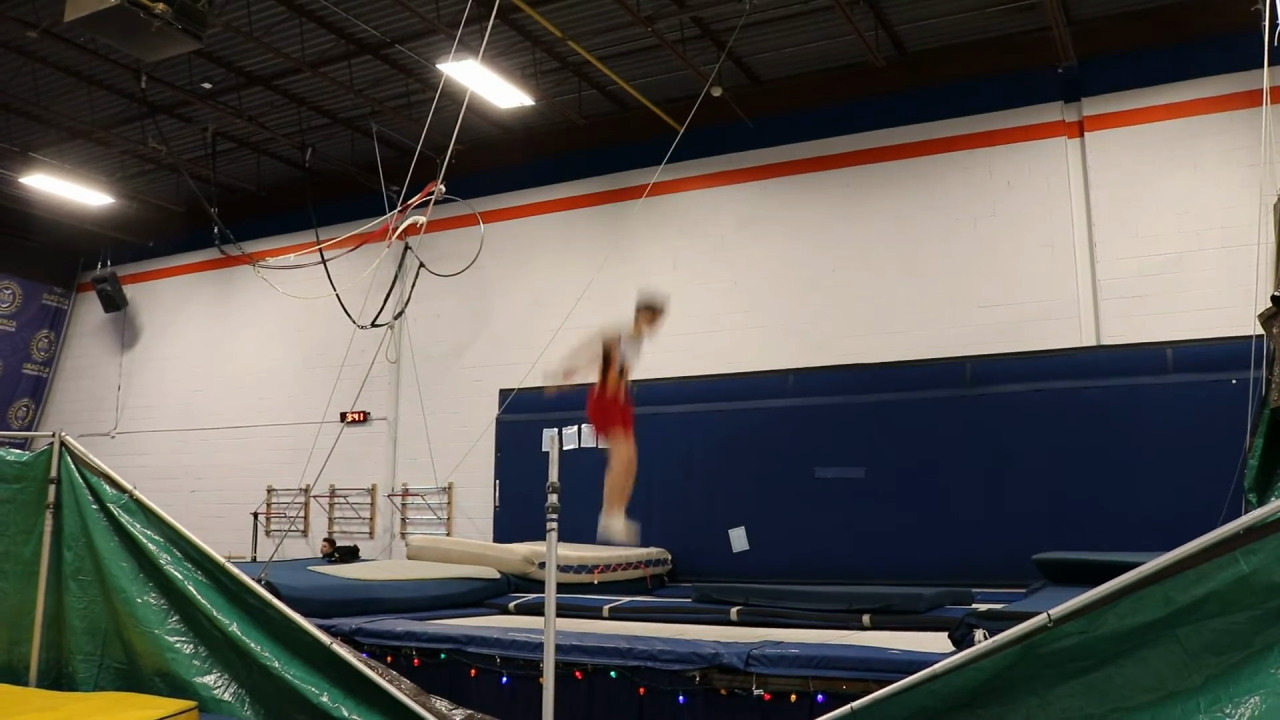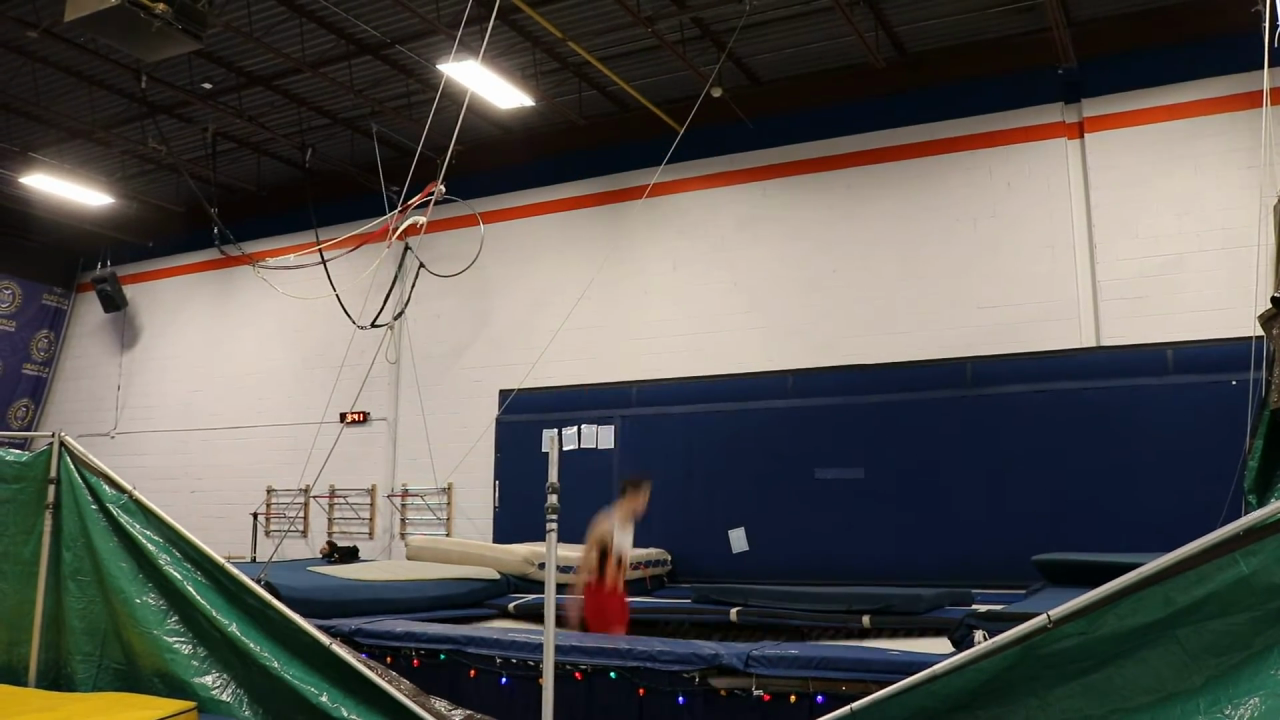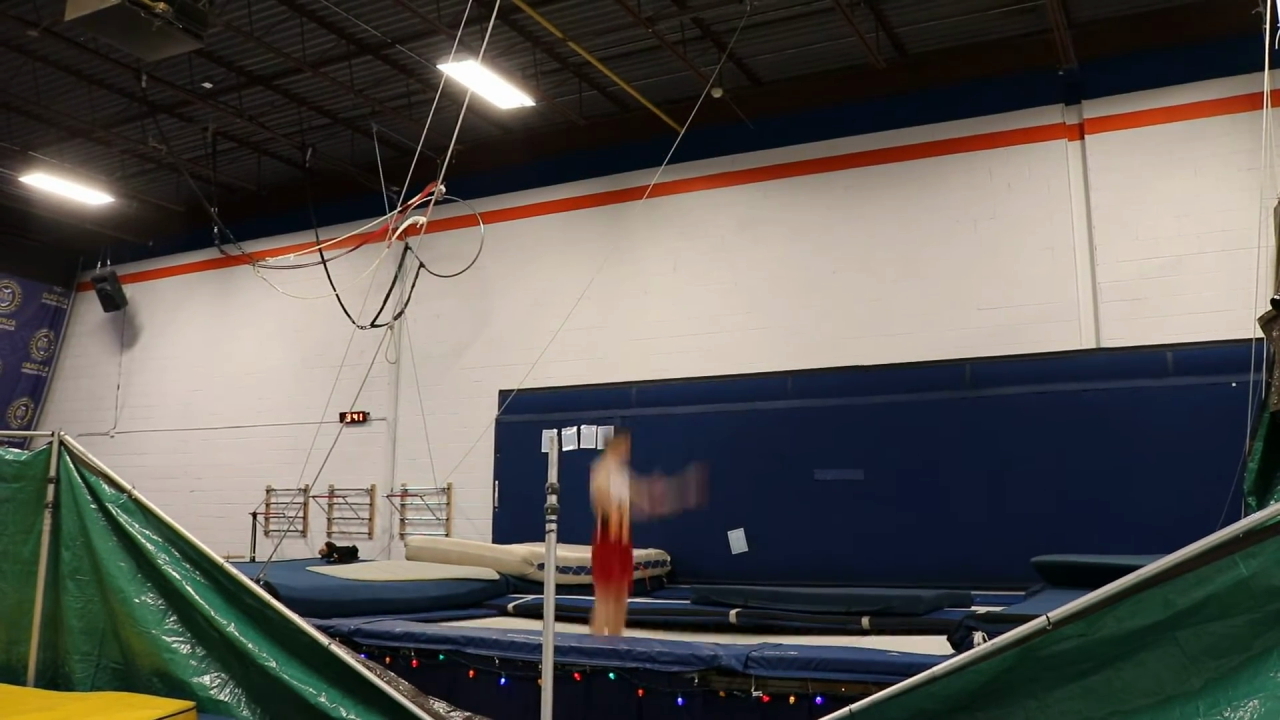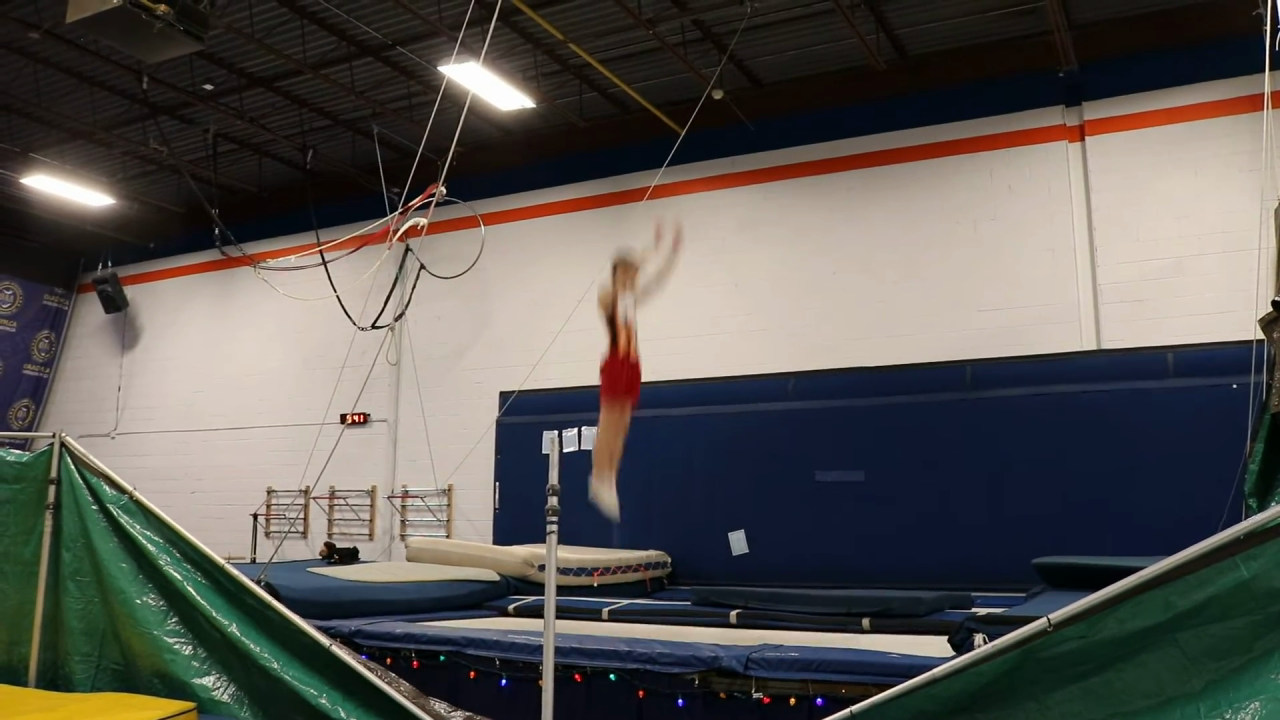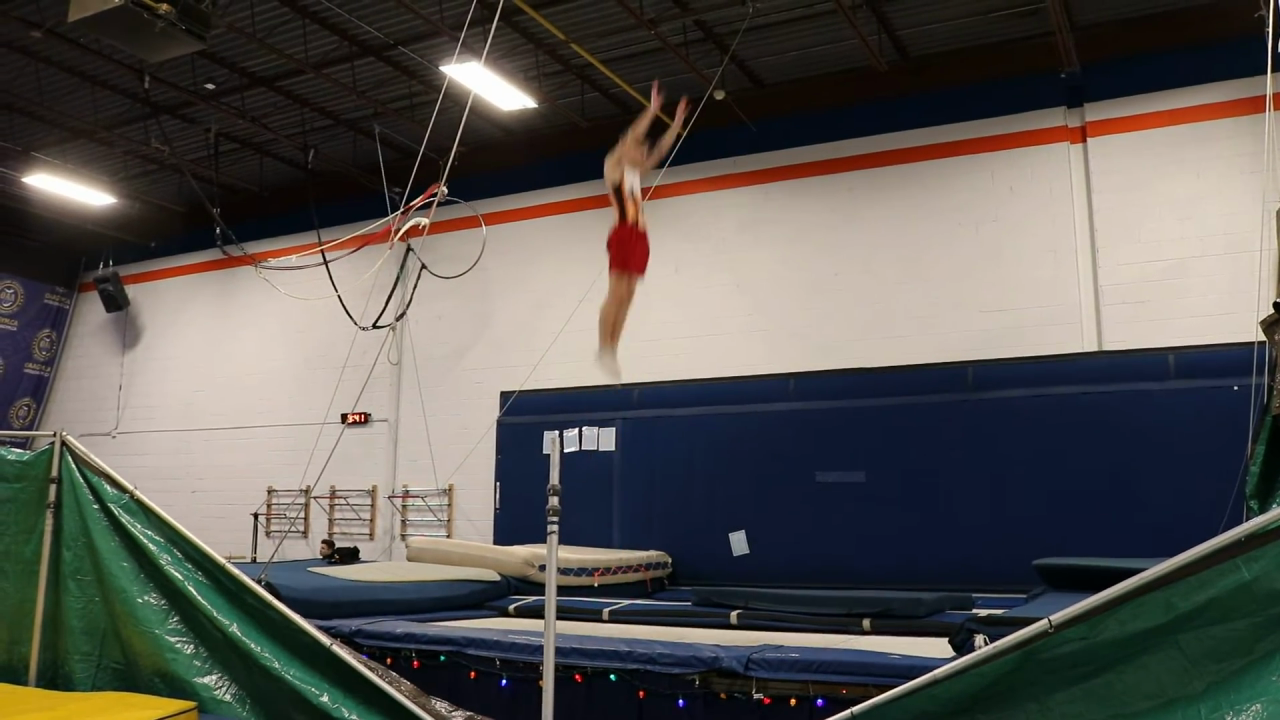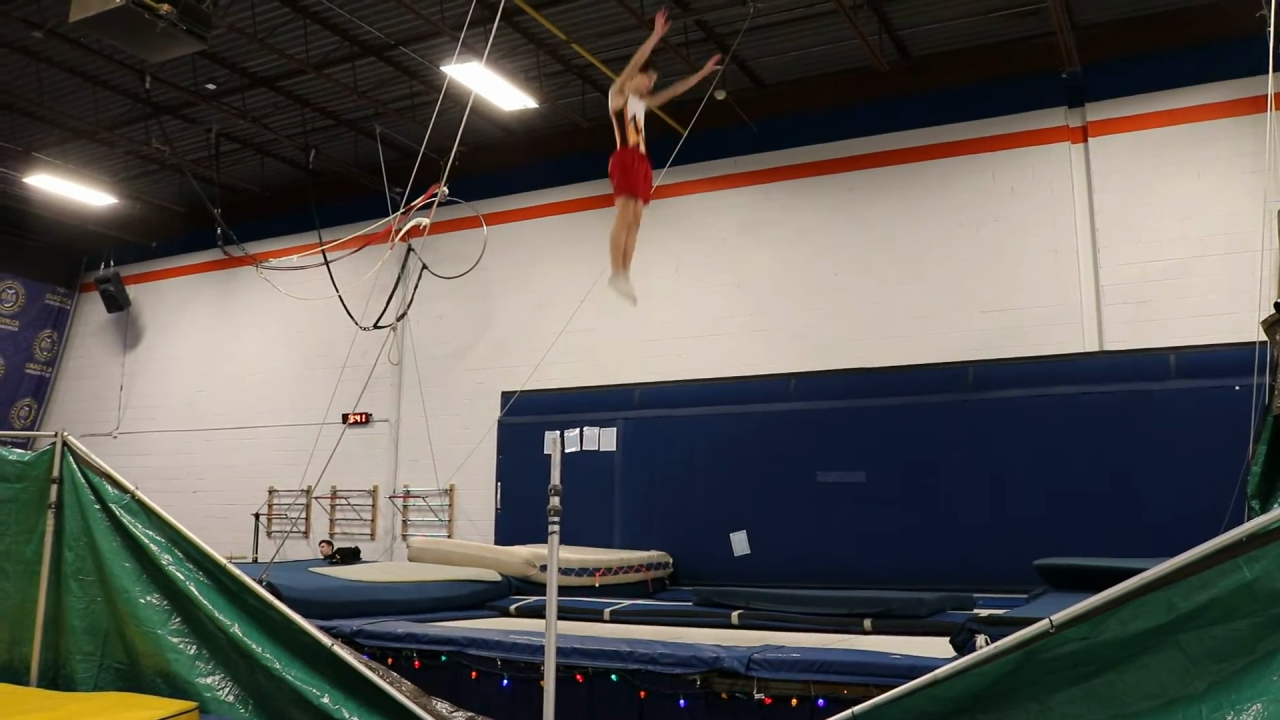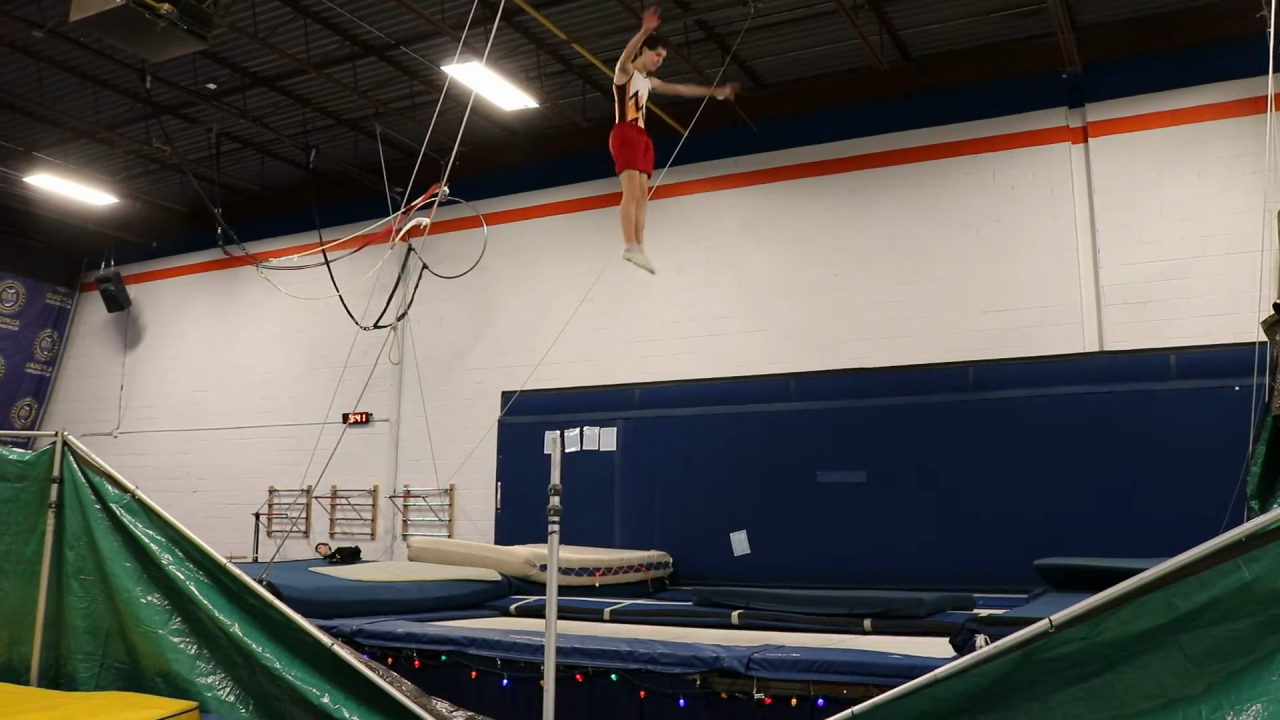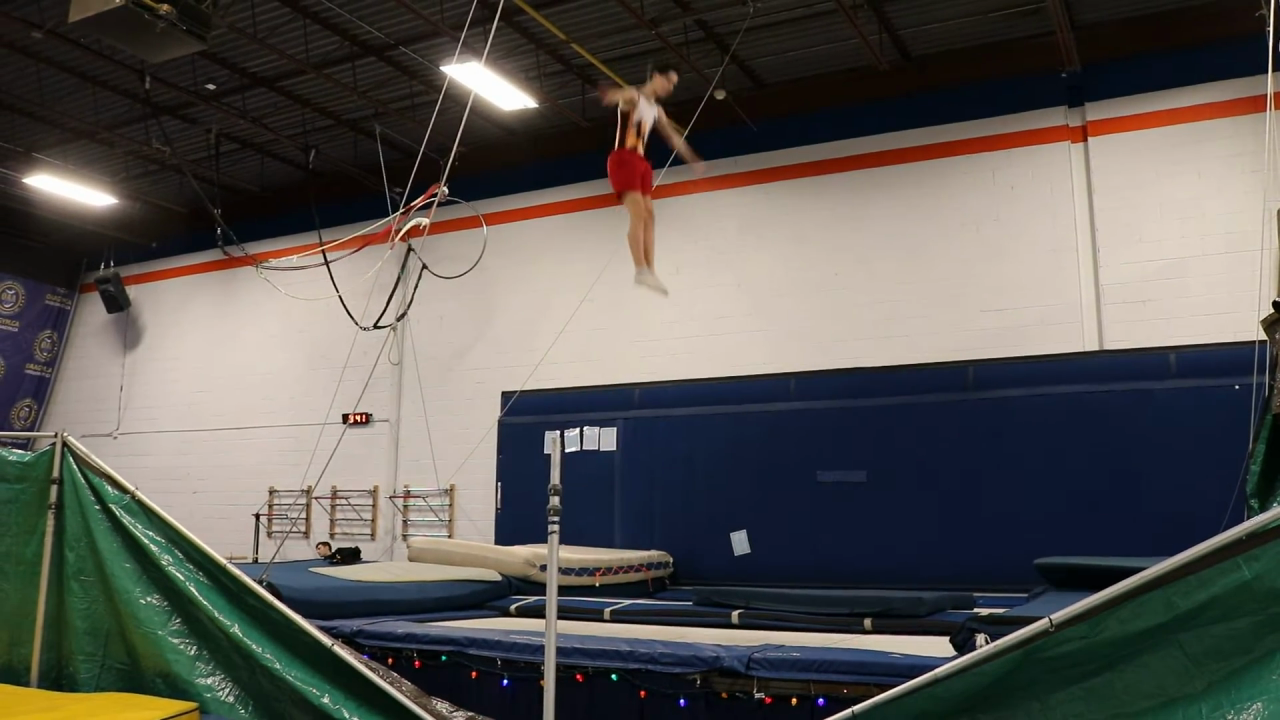
dt=0.2s
person 1, frame 1
left shoulder: (638, 339)
right shoulder: (614, 336)
right elbow: (581, 355)
right wrist: (561, 373)
left hip: (619, 402)
right hip: (603, 401)
left knee: (630, 461)
right knee: (623, 455)
left ankle: (618, 519)
right ankle: (611, 516)
person 1, frame 2
left shoulder: (629, 525)
right shoulder: (605, 526)
right elbow: (585, 565)
right wrist: (576, 600)
left hip: (615, 596)
right hip: (600, 596)
person 1, frame 3
left shoulder: (624, 476)
right shoulder: (601, 478)
left elbow: (644, 501)
right elbow: (606, 503)
left wrist: (684, 493)
left hip: (622, 549)
right hip: (608, 550)
left knee: (619, 605)
right knee: (605, 605)
person 1, frame 4
left shoulder: (630, 298)
right shoulder: (608, 296)
left elbow: (658, 280)
right elbow: (623, 272)
left wrist: (672, 252)
right wrist: (652, 251)
left hip: (632, 365)
right hip: (616, 364)
left knee: (620, 427)
right knee: (608, 426)
left ankle: (609, 481)
right ankle: (598, 481)
person 1, frame 5
left shoulder: (634, 174)
right shoulder: (614, 166)
left elbow: (660, 151)
right elbow: (630, 139)
left wrist: (677, 123)
right wrist: (653, 110)
left hip: (638, 237)
right hip: (623, 236)
left knee: (626, 297)
right knee: (616, 295)
left ankle: (611, 351)
right ankle: (604, 349)
person 1, frame 6
left shoulder: (641, 104)
right shoulder: (618, 94)
left elbow: (672, 92)
right elbow: (633, 65)
left wrist: (703, 73)
right wrist: (657, 34)
left hip: (641, 162)
right hip: (625, 160)
left knee: (633, 222)
right knee: (623, 219)
left ankle: (623, 275)
right ankle: (617, 273)
person 1, frame 7
left shoulder: (648, 81)
right shoulder: (624, 69)
left elbow: (681, 89)
right elbow: (630, 51)
left wrist: (715, 92)
right wrist: (645, 29)
left hip: (641, 135)
right hip: (625, 133)
left knee: (641, 192)
right knee: (631, 192)
left ankle: (638, 247)
right ankle: (632, 245)
person 1, frame 8
left shoulder: (656, 110)
right shoulder: (633, 97)
left elbow: (674, 137)
right elbow: (620, 96)
left wrist: (694, 160)
right wrist: (610, 95)
left hip: (639, 163)
right hip: (622, 160)
left knee: (647, 217)
right knee: (639, 215)
left ankle: (649, 272)
right ankle: (642, 271)
